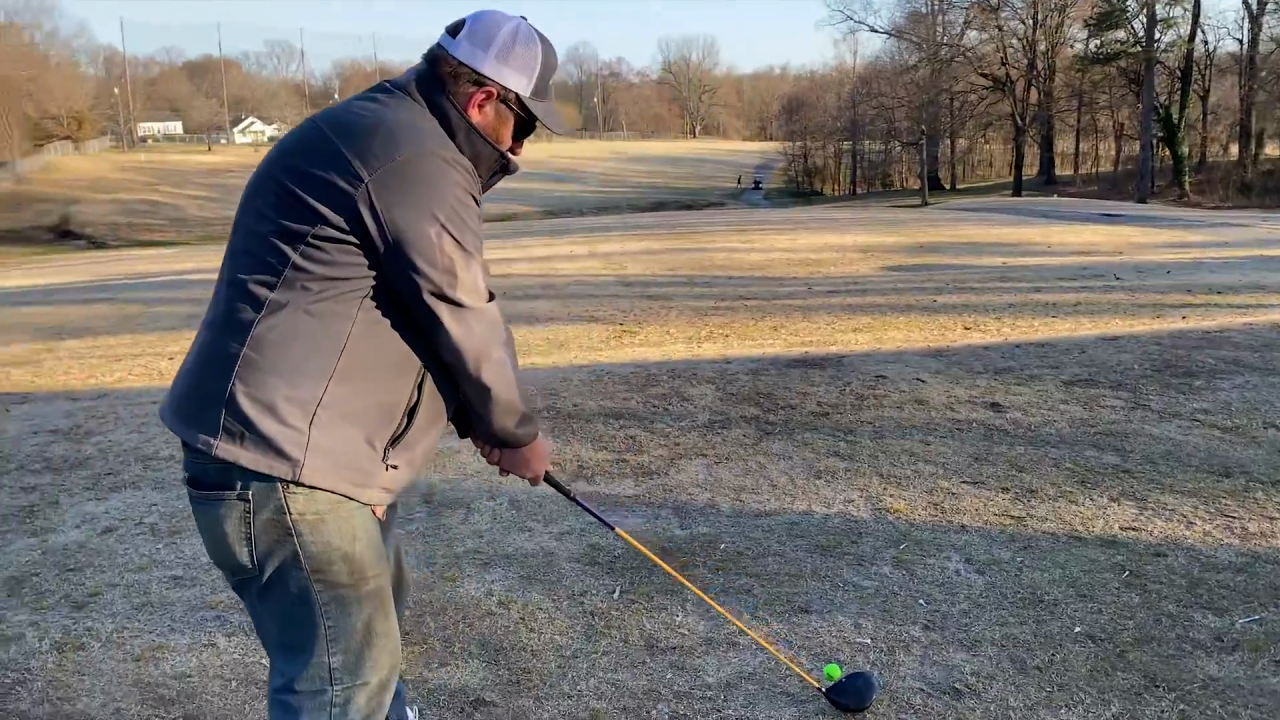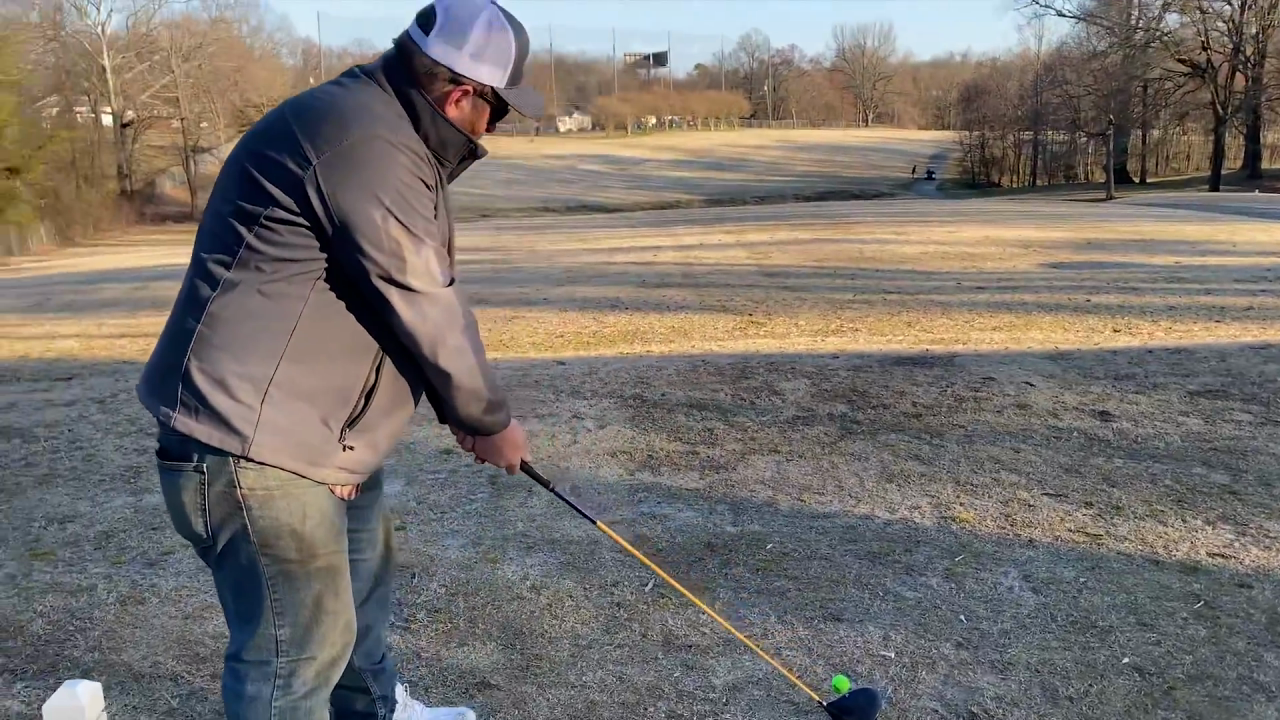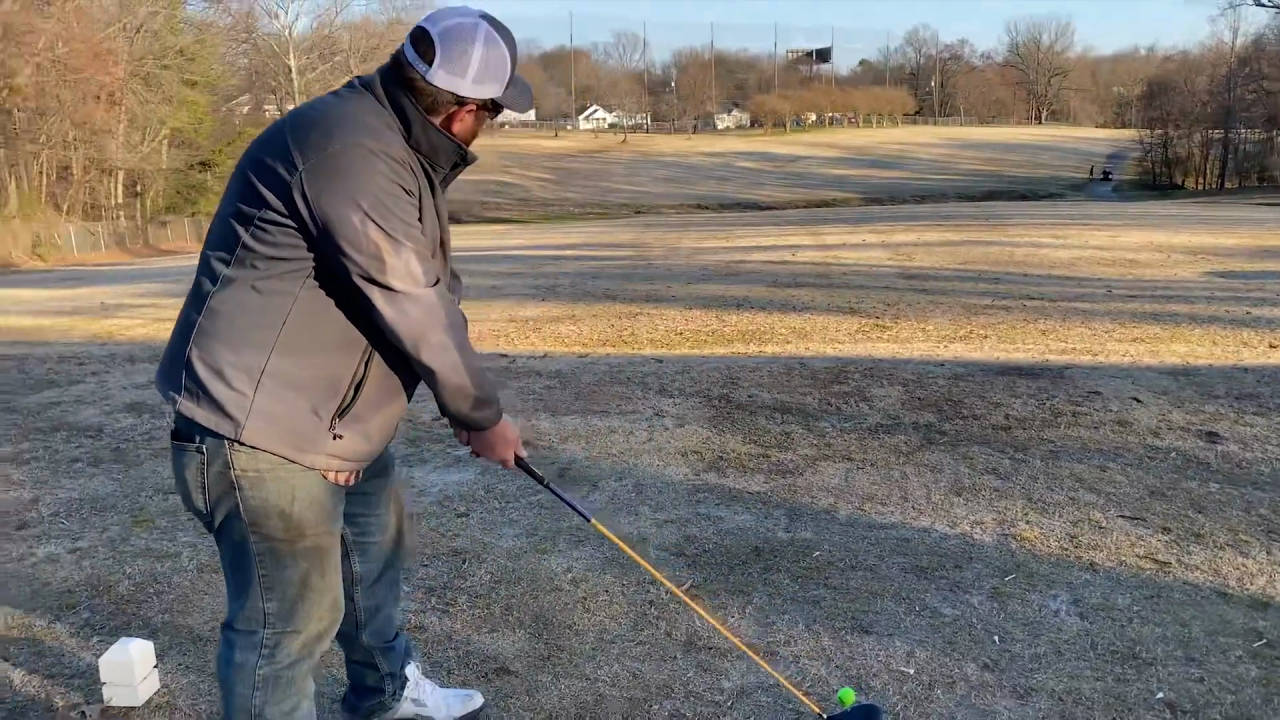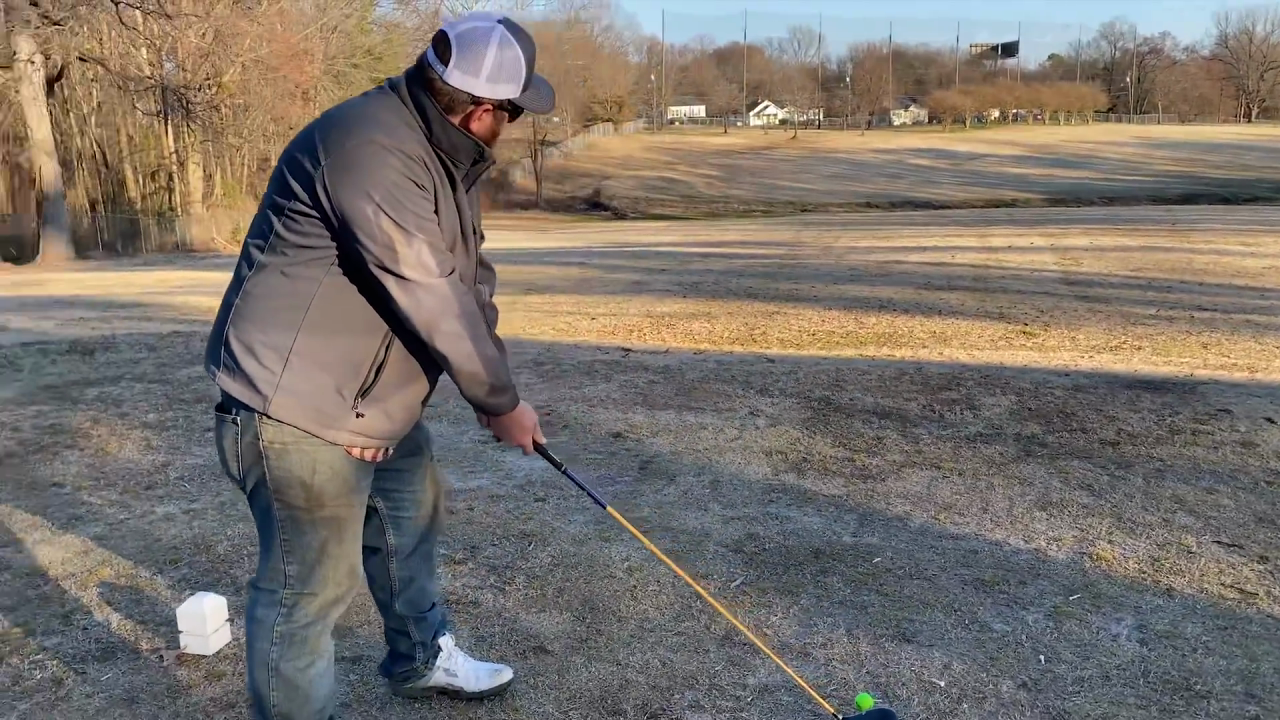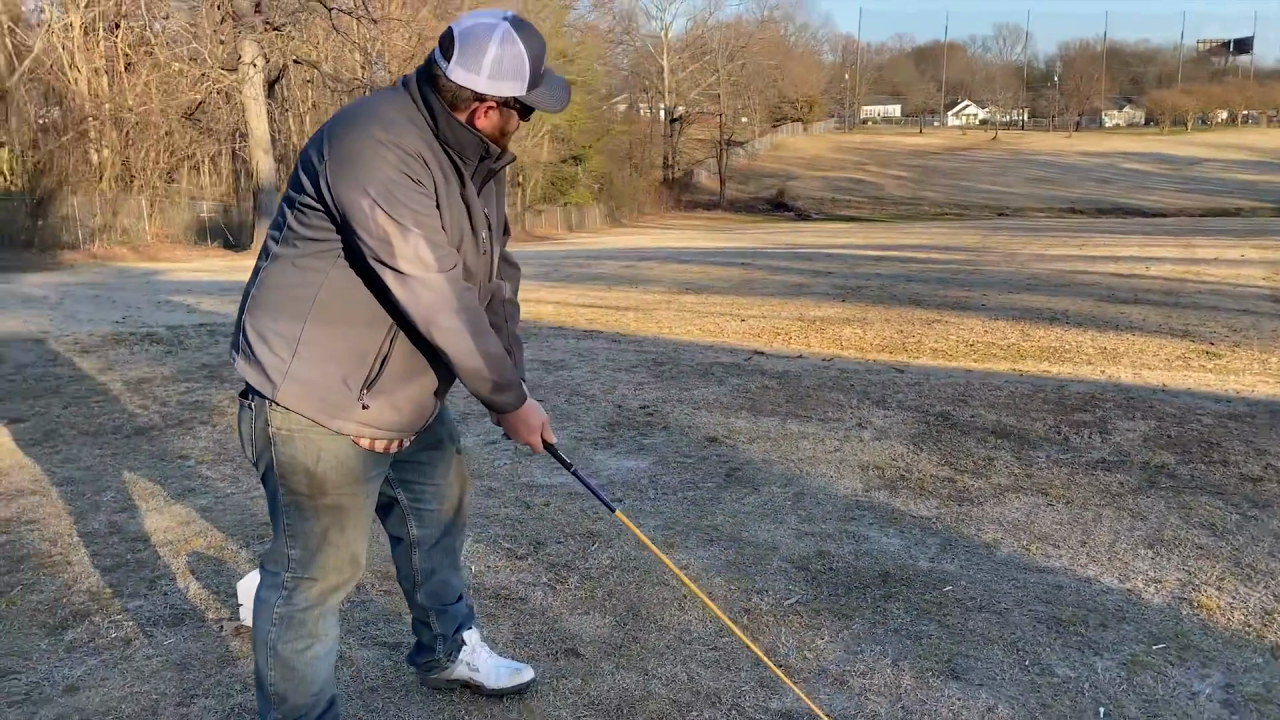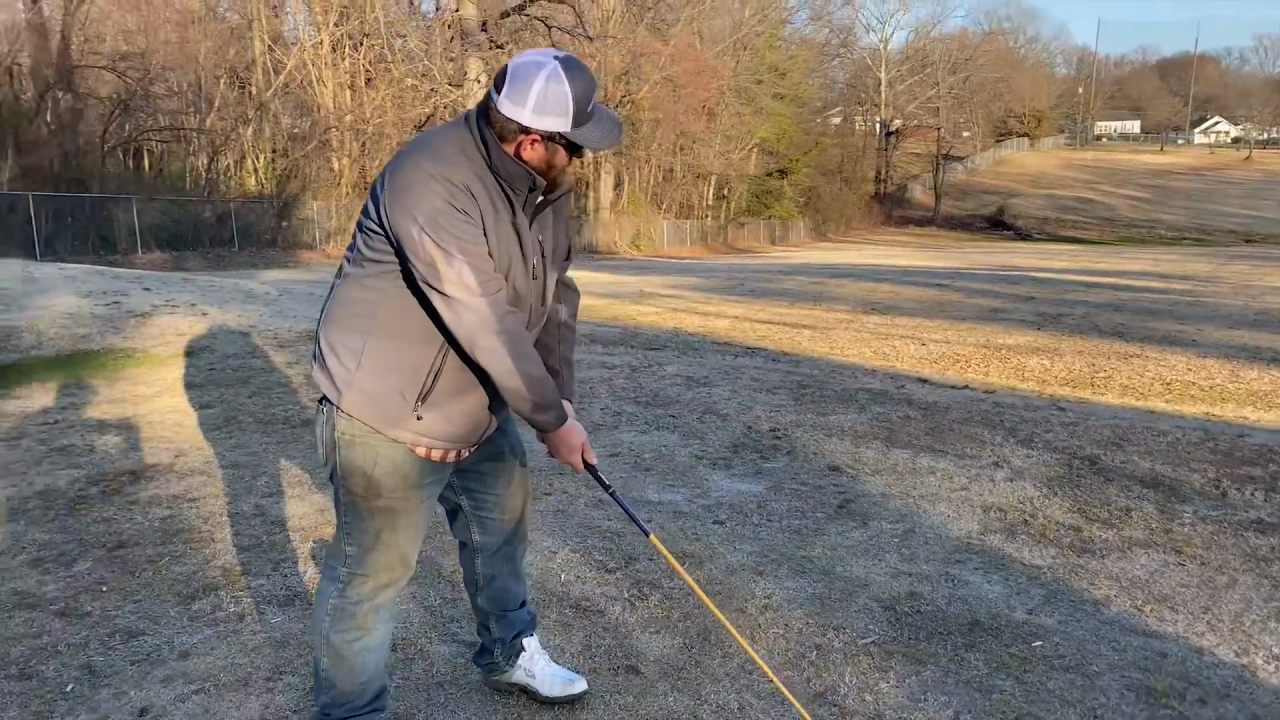
dt=0.7s
person 1, frame 1
left shoulder: (379, 130)
right shoulder: (418, 160)
left elbow: (420, 309)
right elbow: (463, 322)
left wrist: (478, 422)
right wrist: (516, 433)
left hip: (292, 441)
right hip: (283, 458)
left knee: (373, 605)
person 1, frame 2
left shoulder: (381, 129)
right shoulder: (367, 144)
left elbow: (422, 297)
right elbow: (425, 310)
left wrist: (461, 409)
right wrist: (490, 421)
left hip: (317, 426)
right hip: (253, 440)
left knee: (360, 577)
right knee: (297, 647)
person 1, frame 3
left shoulder: (397, 144)
right shoulder: (352, 151)
left elbow: (434, 292)
right elbow: (411, 310)
left wrist: (467, 404)
right wrist: (483, 416)
left hip: (332, 414)
right hip: (262, 429)
left knee: (374, 550)
right knee: (288, 622)
person 1, frame 4
left shoulder: (442, 149)
right shoulder: (372, 149)
left elbow: (469, 280)
right elbow: (432, 303)
left wrist: (494, 389)
right wrist: (502, 402)
left hip: (376, 398)
right hip: (300, 409)
left knee: (410, 524)
right knee: (308, 587)
left ankle: (420, 658)
person 1, frame 5
left shoulder: (472, 151)
right shoulder: (376, 147)
left elbow: (494, 271)
right elbow: (436, 299)
left wrist: (510, 376)
right wrist: (509, 399)
left hip: (407, 393)
right hip: (320, 402)
left knee: (436, 515)
right knee: (316, 572)
left ankle: (447, 649)
person 1, frame 6
right shoulder: (433, 179)
left elbow: (555, 292)
right elbow: (485, 324)
left wrist: (560, 395)
right wrist: (552, 420)
left hip: (480, 406)
right hip: (390, 413)
left knee: (501, 524)
right knee: (374, 570)
left ankle: (510, 652)
